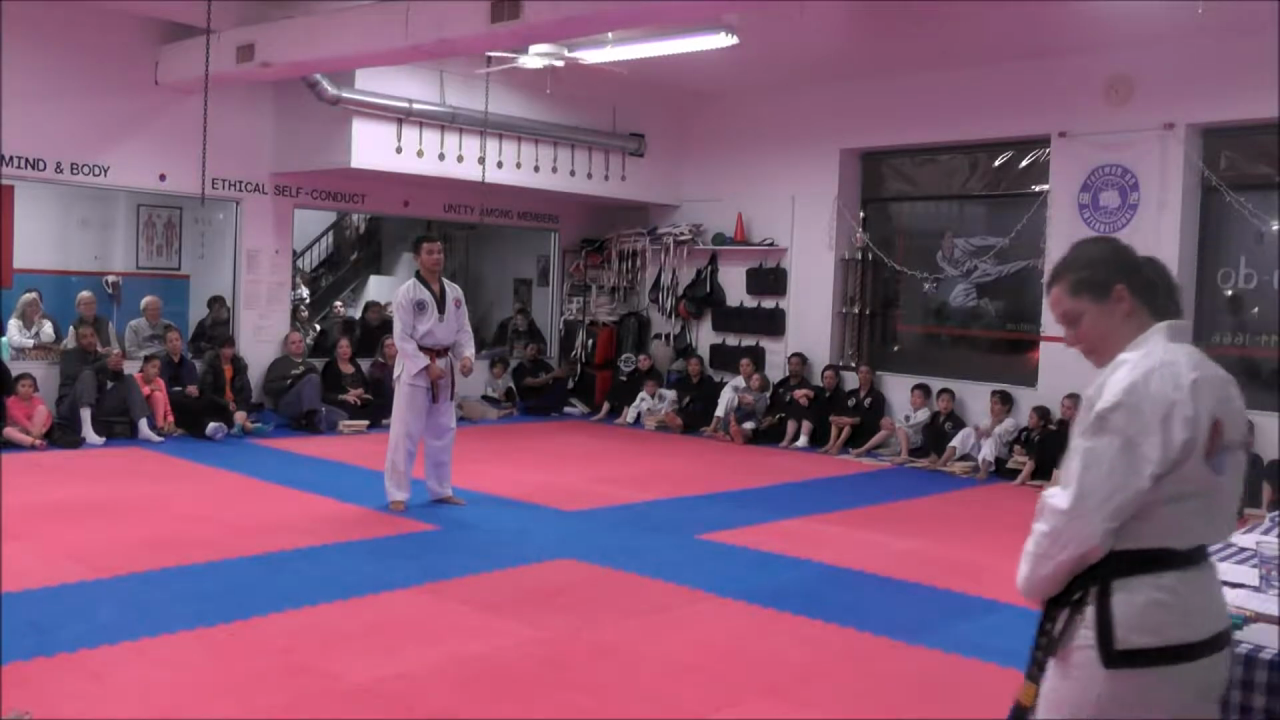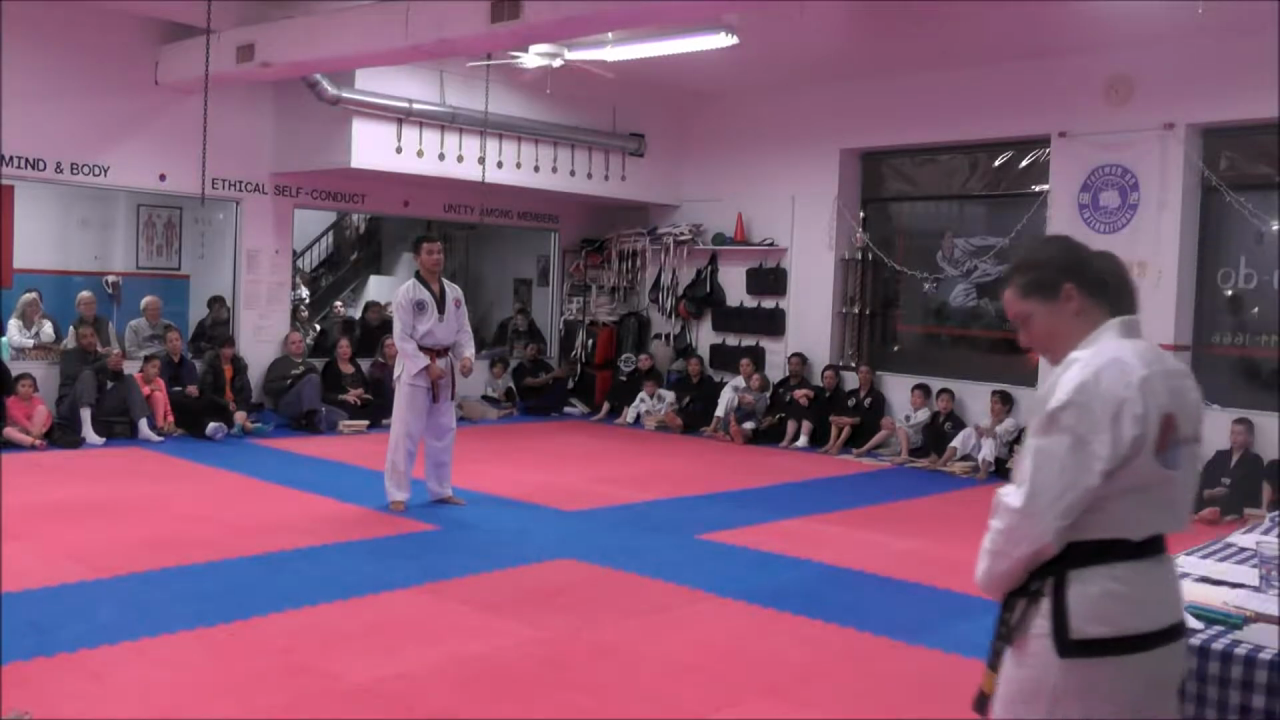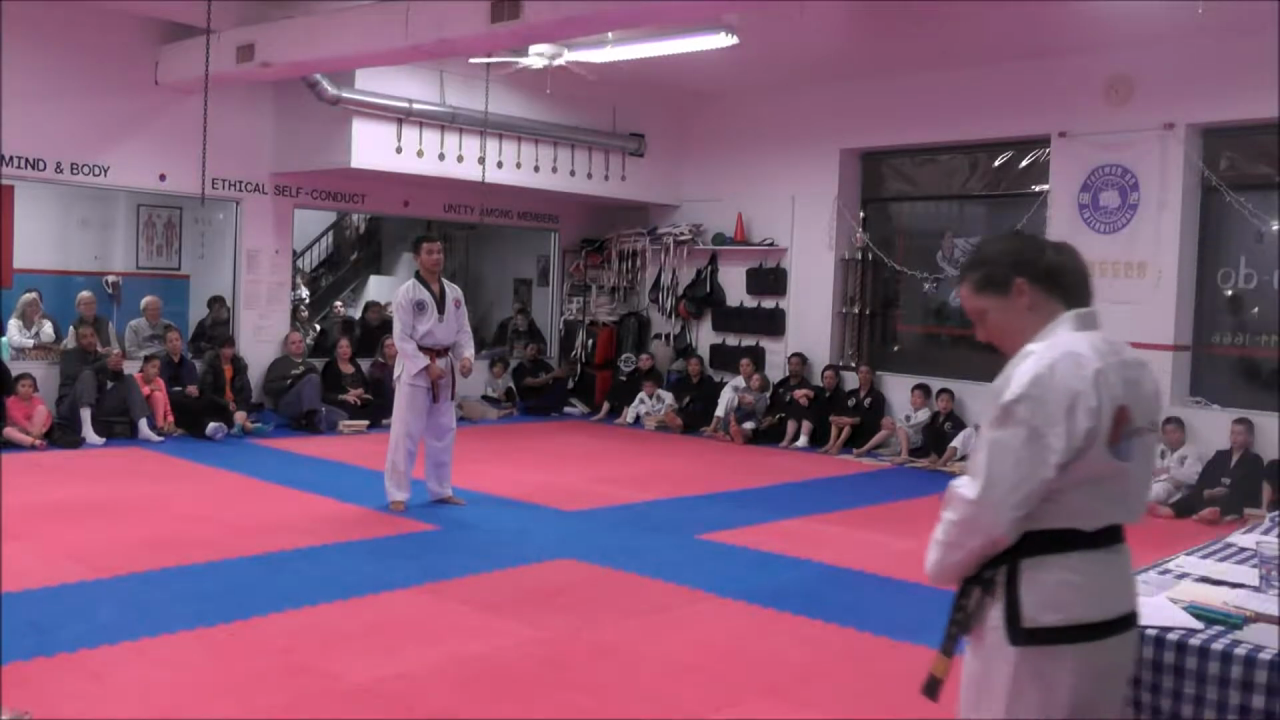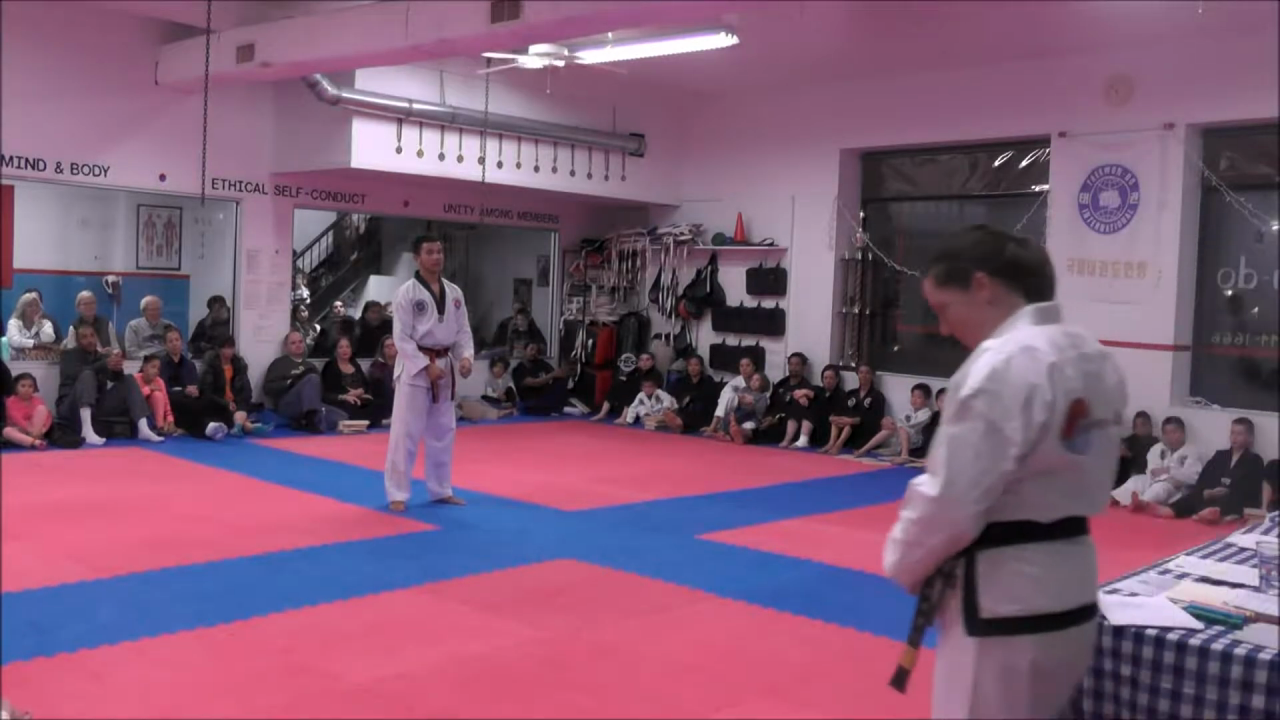
dt=0.1s
person 1, frame 1
left shoulder: (1135, 382)
right shoulder: (1212, 379)
left elbow: (1082, 513)
left wrist: (1036, 579)
left hip: (1127, 622)
right hip: (1193, 613)
person 1, frame 2
left shoulder: (1088, 379)
right shoulder: (1171, 373)
left elbow: (1036, 511)
left wrist: (995, 574)
left hip: (1082, 613)
right hip: (1151, 603)
person 1, frame 3
left shoulder: (1041, 373)
right shoulder: (1129, 364)
left elbow: (987, 503)
left wrist: (945, 563)
left hip: (1041, 599)
right hip: (1107, 589)
person 1, frame 4
left shoulder: (1000, 367)
right shoulder: (1095, 358)
left elbow: (950, 499)
left wrist: (906, 563)
left hip: (1002, 590)
right hip: (1070, 579)
person 2, frame 1
left shoulder: (454, 292)
right shoulder: (408, 292)
left elbow: (463, 329)
right elbow: (402, 337)
left wrist: (466, 356)
right wrist: (426, 365)
left hip: (445, 366)
right hip: (415, 367)
left knee: (443, 432)
right knee: (406, 432)
left ankle: (440, 489)
right ankle: (397, 493)
person 2, frame 2
left shoulder: (454, 292)
right shoulder: (407, 292)
left elbow: (463, 330)
right elbow: (402, 337)
left wrist: (466, 356)
right wrist: (426, 365)
left hip: (445, 366)
right hip: (415, 368)
left knee: (443, 432)
right knee: (406, 433)
left ankle: (441, 489)
right ankle: (397, 493)
person 2, frame 3
left shoulder: (454, 292)
right shoulder: (407, 292)
left elbow: (463, 330)
right elbow: (402, 337)
left wrist: (466, 356)
right wrist: (426, 365)
left hip: (445, 366)
right hip: (415, 368)
left knee: (443, 432)
right knee: (406, 432)
left ankle: (441, 489)
right ankle: (397, 493)
person 2, frame 4
left shoulder: (454, 292)
right shoulder: (407, 292)
left elbow: (462, 330)
right elbow: (401, 337)
left wrist: (465, 357)
right wrist: (426, 365)
left hip: (445, 366)
right hip: (415, 368)
left knee: (443, 432)
right knee: (406, 432)
left ankle: (441, 489)
right ankle: (397, 493)
